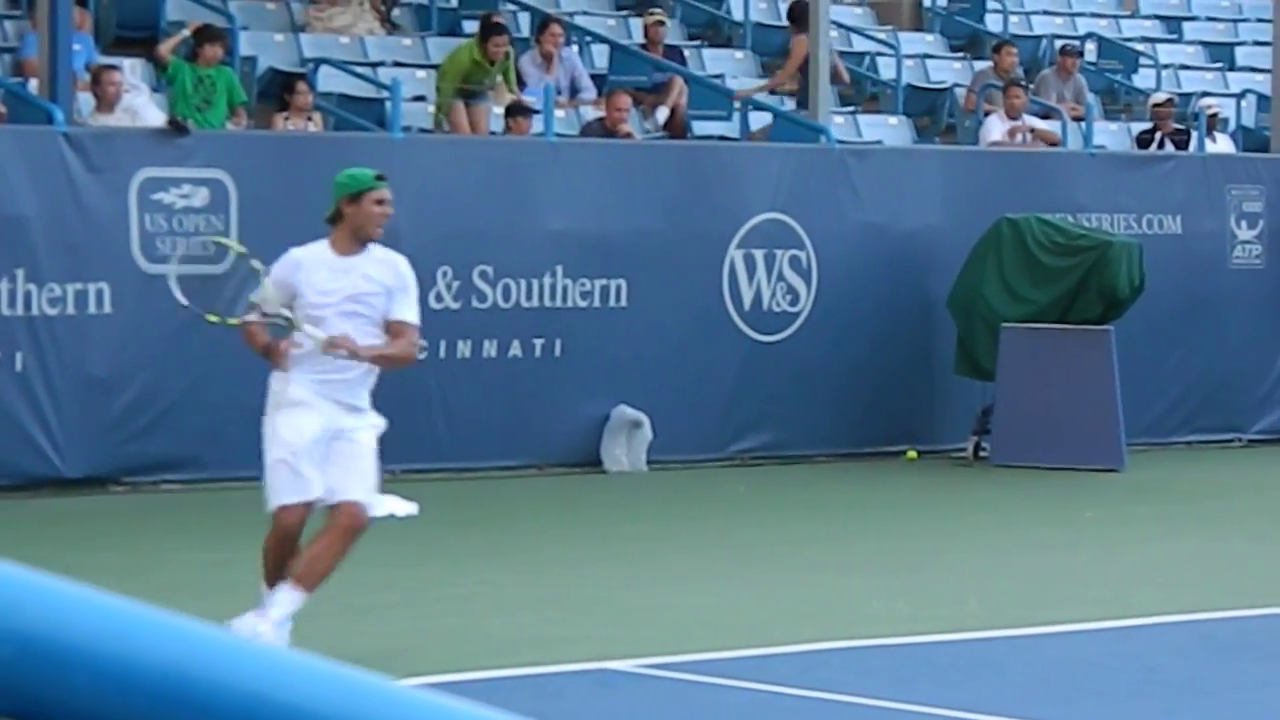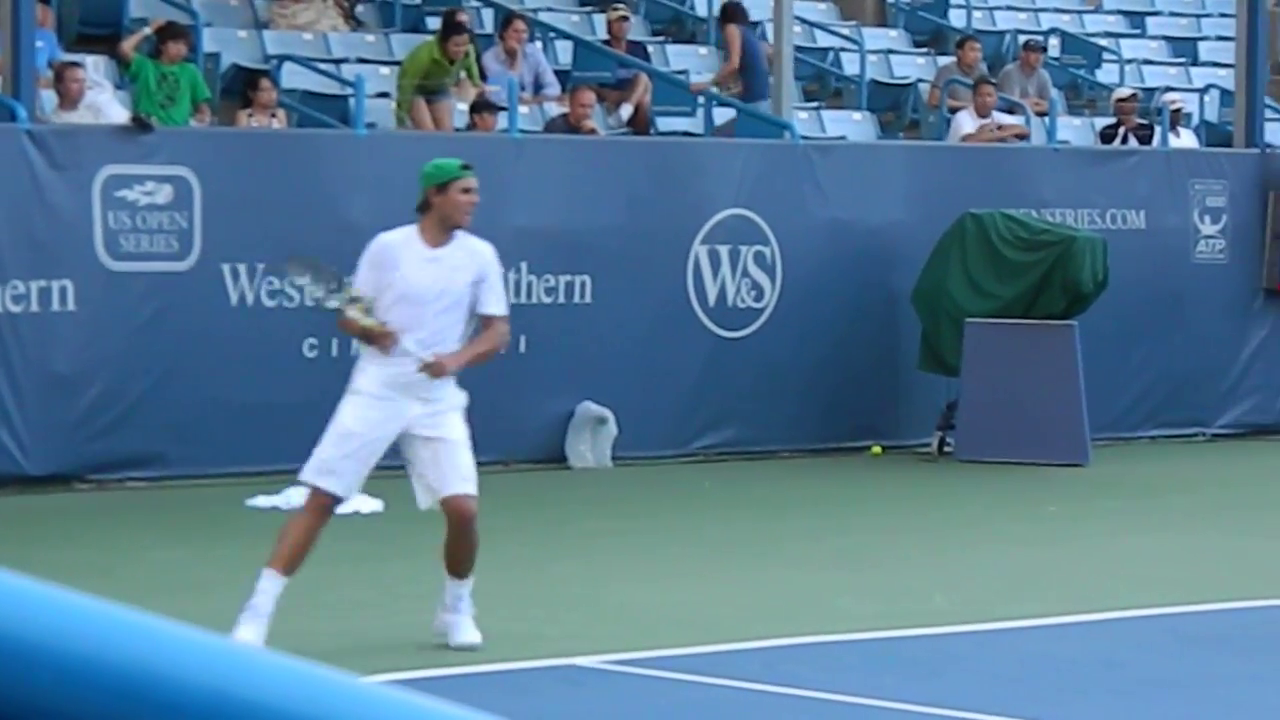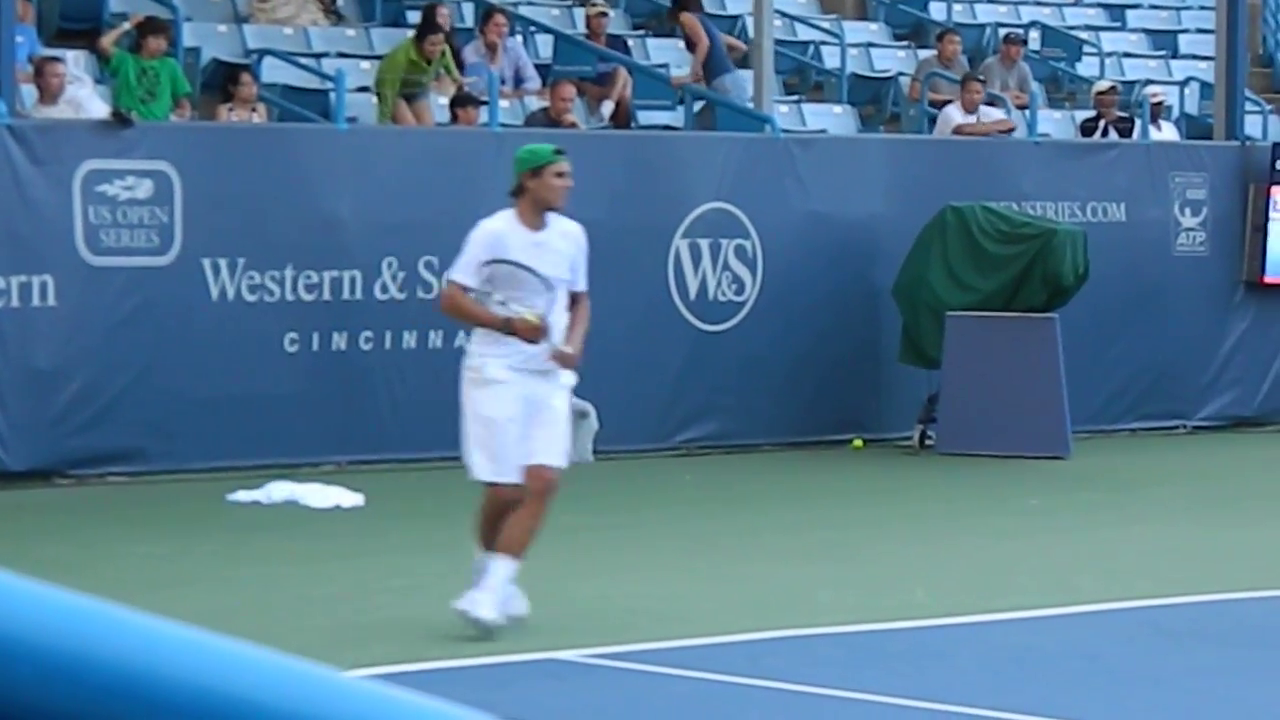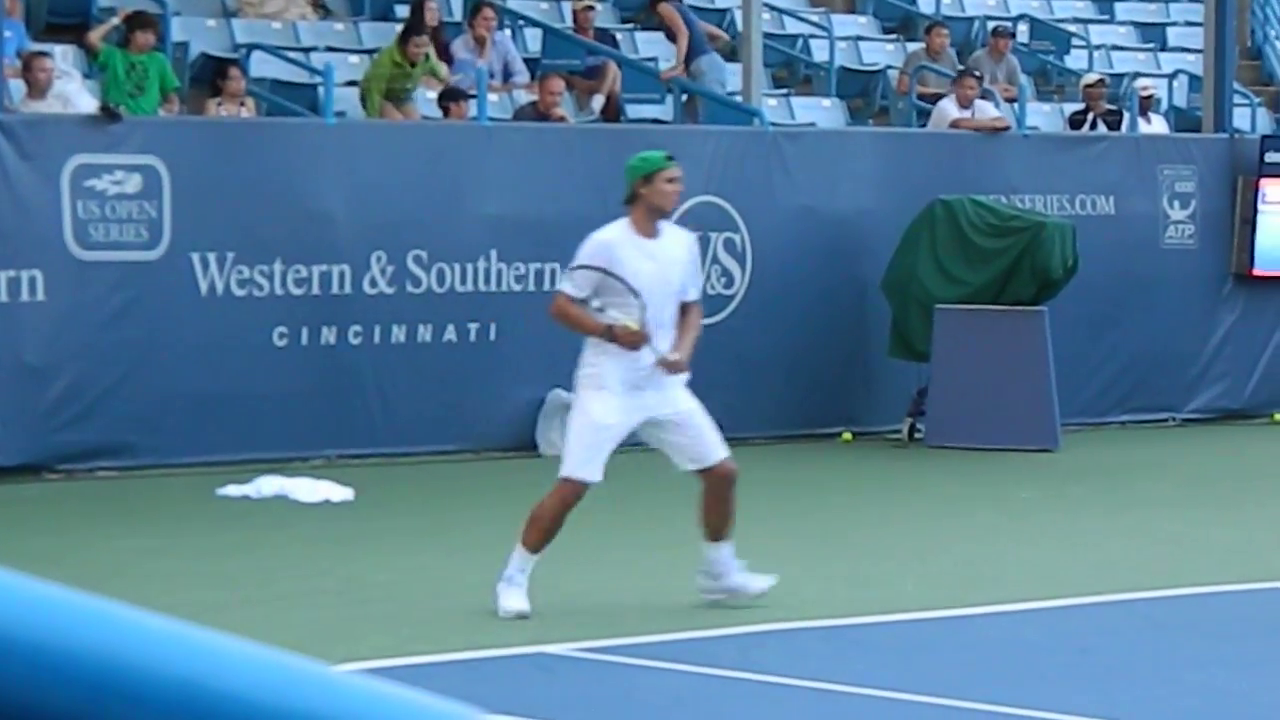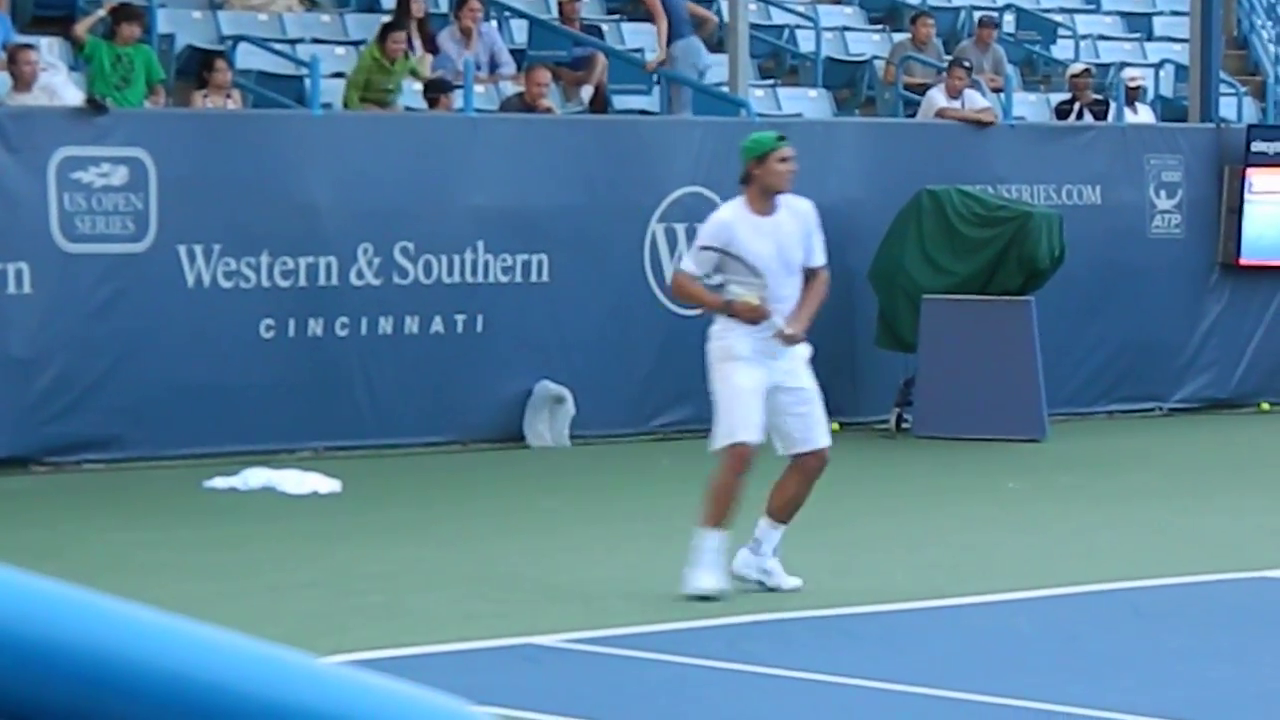
dt=0.2s
person 1, frame 1
left shoulder: (395, 267)
right shoulder: (297, 260)
left elbow: (408, 346)
right elbow: (254, 321)
left wrist: (368, 352)
right wrist: (268, 347)
left hip: (354, 411)
right hip: (298, 401)
left knee: (350, 518)
right knee: (290, 516)
left ankle: (273, 621)
right ankle: (274, 610)
person 1, frame 2
left shoulder: (481, 256)
right shoulder: (385, 247)
left elbow: (497, 333)
right elbow: (348, 313)
left wrist: (456, 360)
right wrist: (367, 333)
left hip: (436, 401)
right hip: (372, 392)
left knee: (463, 510)
right knee: (320, 501)
left ankle: (456, 609)
right ankle: (259, 611)
person 1, frame 3
left shoulder: (573, 236)
right shoulder: (492, 230)
left elbow: (579, 299)
right elbow: (451, 297)
left wrist: (574, 342)
right wrist: (509, 326)
left hip: (545, 377)
right hip: (494, 374)
left knee: (542, 481)
right knee: (502, 488)
left ankle: (491, 592)
right ankle: (493, 578)
person 1, frame 4
left shoulder: (686, 242)
right shoulder: (605, 242)
left elbow: (691, 310)
right elbow: (561, 306)
left wrist: (683, 350)
right wrist: (613, 333)
left hip: (663, 384)
right hip: (607, 382)
left knee: (722, 470)
right knee: (572, 486)
left ankle: (721, 569)
right ankle: (513, 579)
person 1, frame 5
left shoulder: (803, 212)
right shoulder: (723, 222)
left elbow: (818, 276)
right elbow: (681, 283)
left wrist: (798, 323)
right wrist: (729, 309)
left hip: (784, 351)
right hip: (736, 351)
left knee: (813, 456)
right knee: (740, 451)
left ankle: (756, 554)
right ankle: (704, 558)
